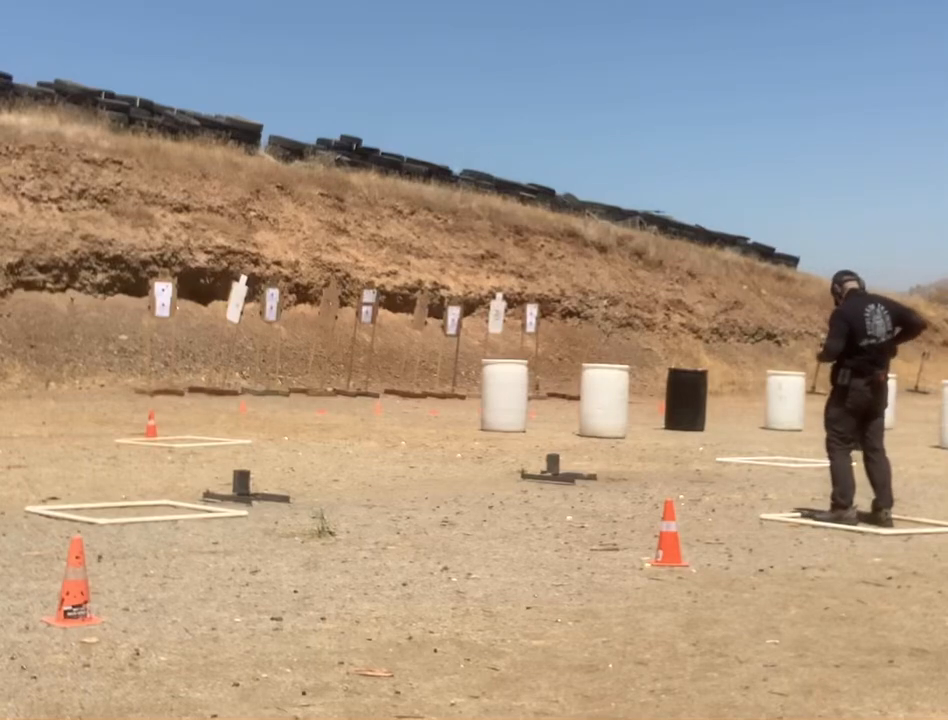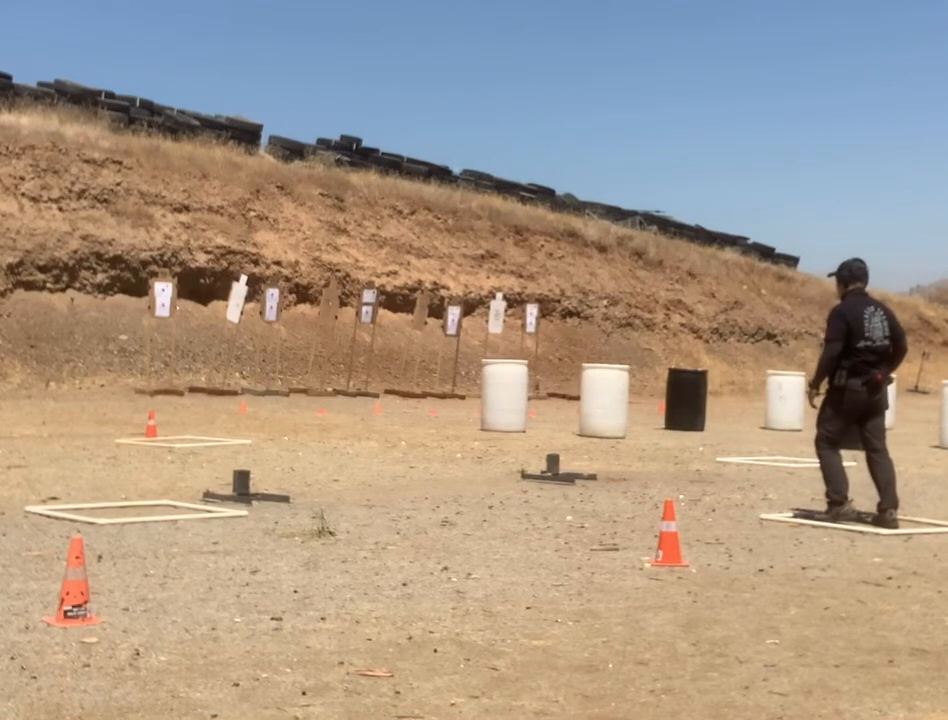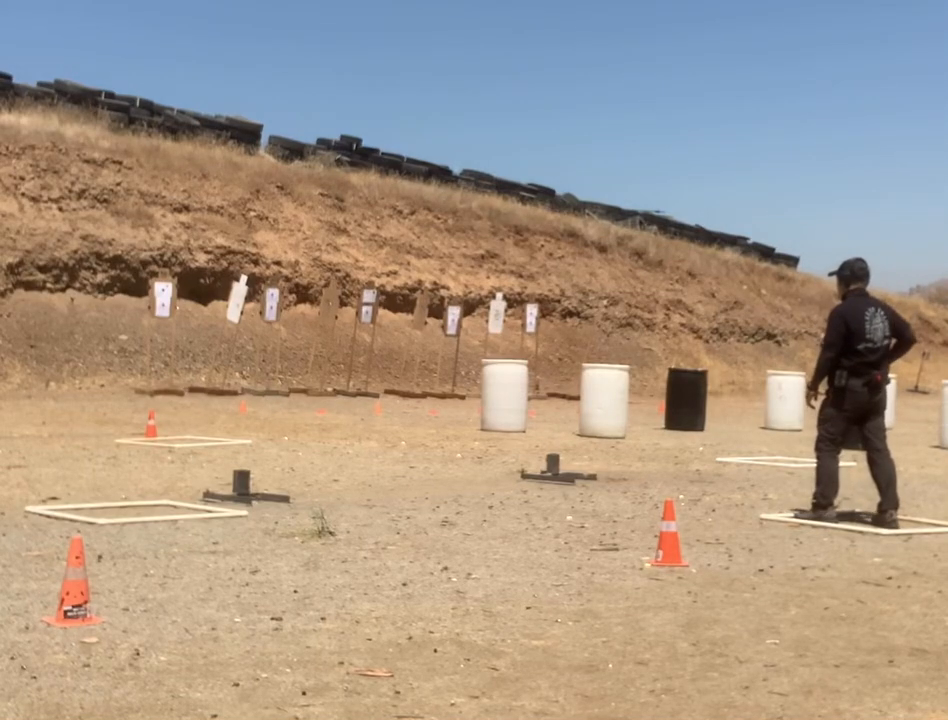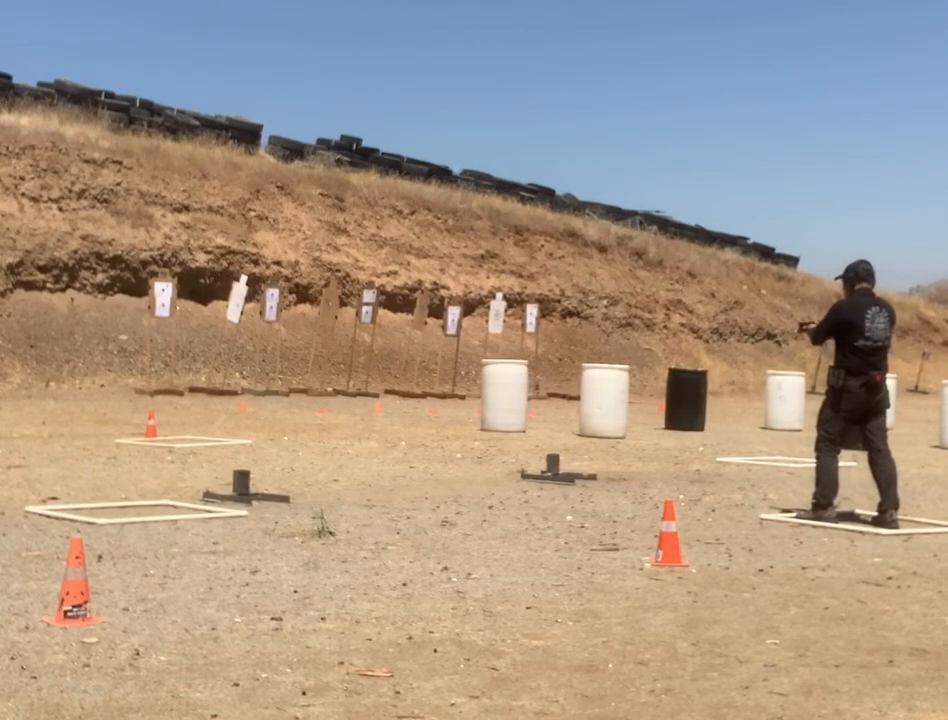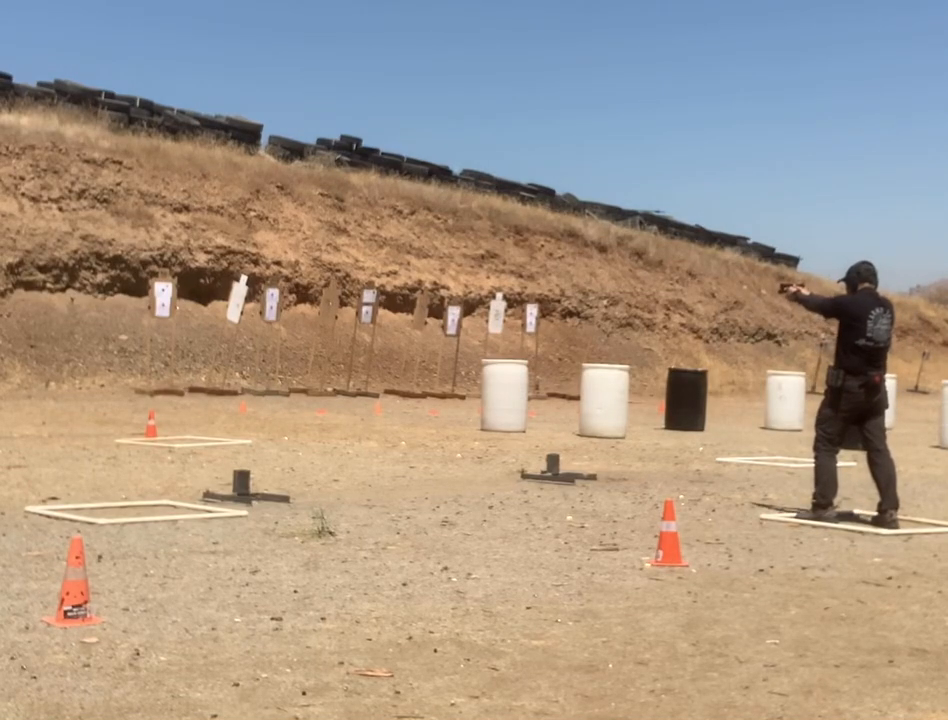
dt=1s
person 1, frame 1
left shoulder: (843, 312)
right shoulder: (885, 305)
left elbow: (832, 351)
right elbow: (919, 322)
left wrist: (821, 355)
right wrist: (894, 341)
left hip: (850, 387)
right hip: (877, 387)
left knee: (839, 448)
right knee: (875, 448)
left ankle: (844, 508)
right ankle: (883, 509)
person 1, frame 2
left shoulder: (842, 311)
right shoulder: (883, 311)
left elbow: (832, 352)
right elbow: (901, 347)
left wrist: (815, 383)
left hip: (847, 388)
right hip: (876, 389)
left knee: (827, 444)
right knee: (877, 449)
left ankle: (840, 504)
right ankle: (888, 510)
person 1, frame 3
left shoulder: (842, 311)
right shoulder: (883, 310)
left elbow: (829, 353)
right elbow: (908, 338)
left wrist: (814, 384)
left hip: (846, 389)
right hip: (875, 389)
left knee: (827, 446)
right knee: (878, 449)
left ankle: (824, 507)
right ankle: (889, 511)
person 1, frame 4
left shoulder: (844, 308)
right shoulder: (887, 310)
left elbow: (818, 337)
left wrist: (812, 329)
right wrist: (820, 328)
left hip: (847, 387)
right hip: (876, 388)
left knee: (827, 446)
right knee: (879, 449)
left ankle: (824, 507)
right ankle: (889, 511)
person 1, frame 5
left shoulder: (850, 304)
right shoulder: (886, 307)
left elbow: (821, 304)
left wrist: (799, 295)
right wrist: (807, 295)
left hip: (846, 387)
right hip: (874, 388)
left knee: (825, 446)
right knee: (878, 449)
left ankle: (823, 507)
right ankle: (889, 511)
